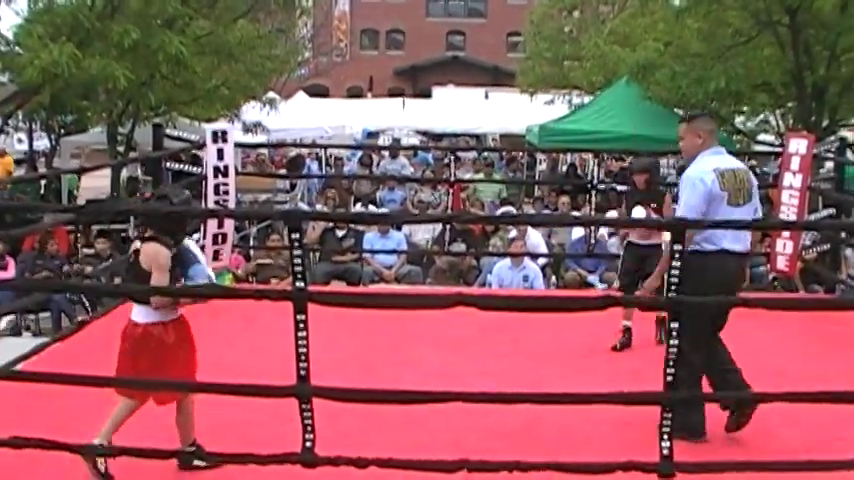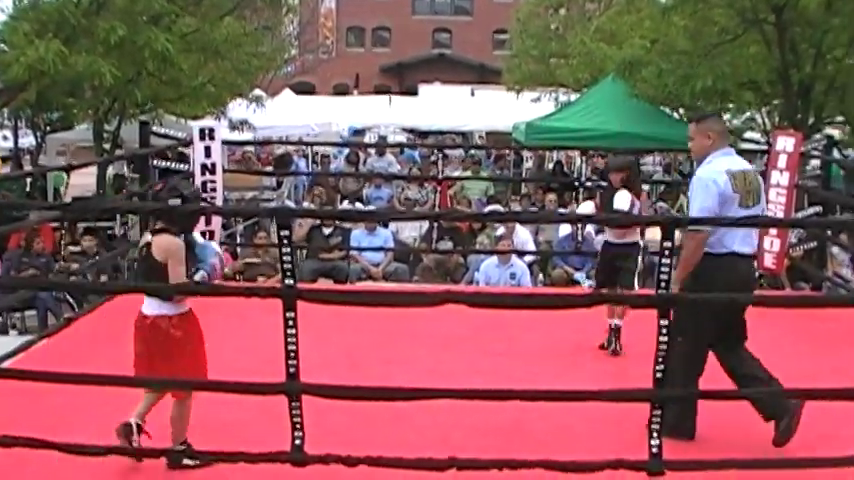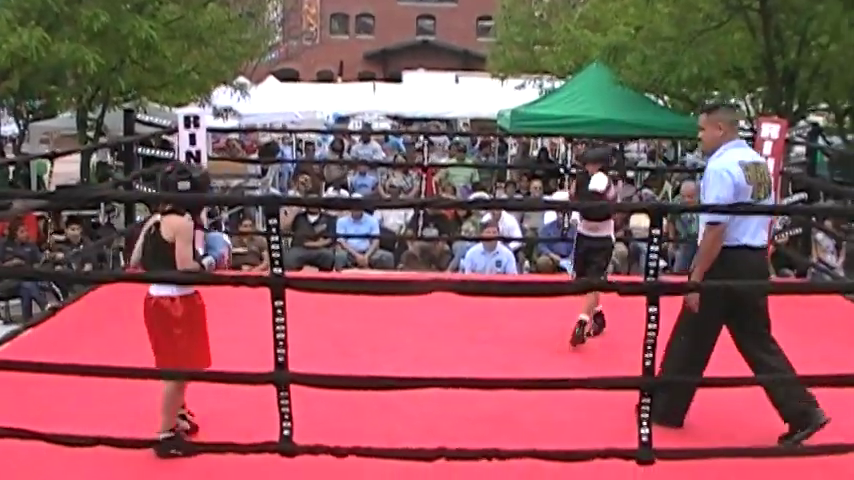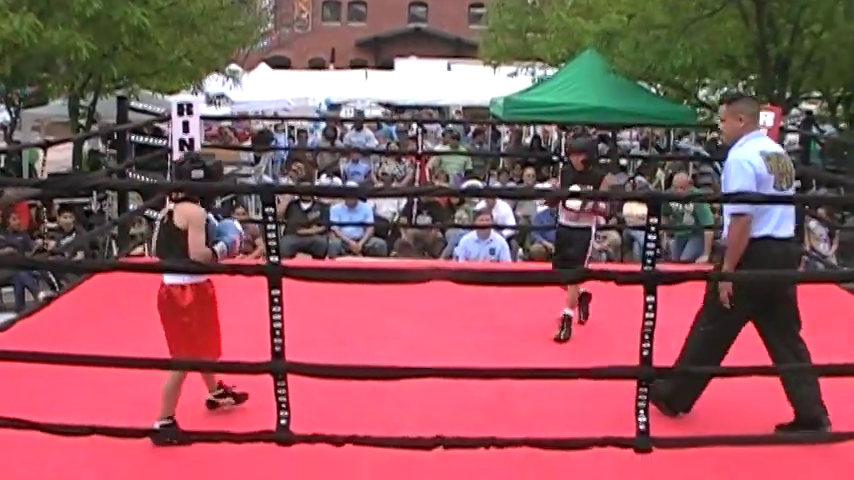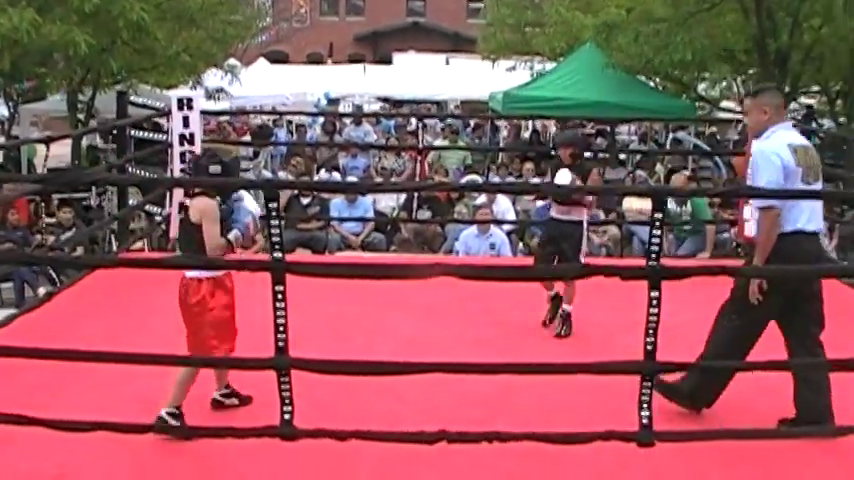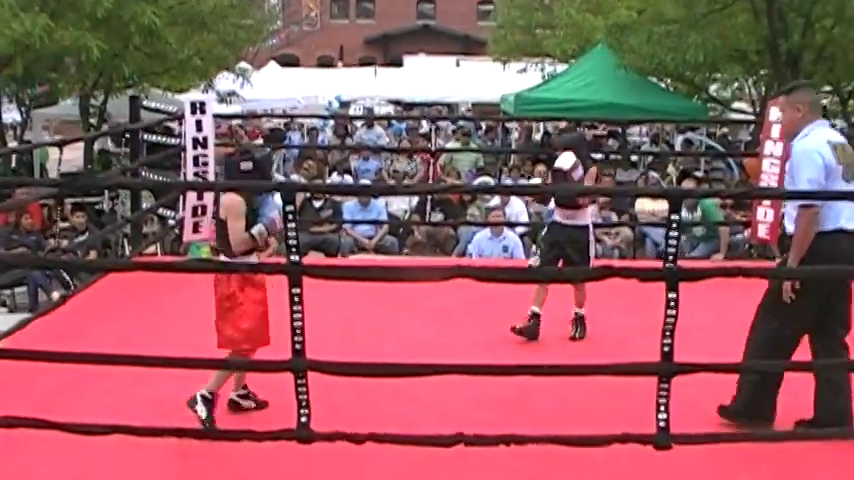
dt=0.1s
person 1, frame 1
left shoulder: (697, 174)
right shoulder: (743, 172)
left elbow: (683, 233)
right elbow: (752, 224)
left wrist: (657, 275)
left hip: (702, 265)
right hip: (733, 265)
left knee: (686, 342)
right knee: (706, 337)
left ankle: (687, 421)
right ankle: (738, 397)
person 1, frame 2
left shoulder: (708, 174)
right shoulder: (751, 173)
left elbow: (697, 236)
right elbow: (757, 226)
left wrist: (677, 281)
left hip: (714, 269)
right hip: (743, 268)
left knee: (686, 345)
right knee: (730, 345)
left ankle: (677, 420)
right ankle: (780, 405)
person 1, frame 3
left shoulder: (721, 166)
right shoulder: (760, 164)
left elbow: (715, 229)
right elbow: (763, 218)
left wrist: (696, 277)
left hip: (729, 262)
right hip: (758, 261)
left knee: (691, 337)
right knee: (757, 340)
left ankle: (667, 408)
right ankle: (803, 411)
person 1, frame 4
left shoulder: (742, 157)
right shoulder: (780, 154)
left elbow: (741, 221)
left wrist: (727, 271)
left hip: (755, 255)
right hip: (785, 253)
left knee: (712, 329)
right knee: (784, 335)
left ankle: (673, 395)
right ankle: (811, 415)
person 1, frame 5
left shoulder: (767, 149)
right shoulder: (806, 147)
left elbow: (770, 213)
left wrist: (757, 265)
left hip: (782, 249)
right hip: (810, 247)
left knee: (737, 323)
right knee: (803, 333)
left ankle: (695, 392)
right ankle: (815, 412)
person 1, frame 6
left shoulder: (807, 146)
left elbow: (809, 211)
left wrist: (792, 263)
left hip: (817, 248)
left knee: (773, 326)
left ankle: (751, 409)
person 2, frame 1
left shoulder: (143, 244)
right shoulder: (160, 251)
right elbow: (159, 300)
left wrist: (183, 268)
right wrist: (191, 288)
left hip: (138, 326)
right hip: (163, 329)
left knee: (136, 394)
right knee: (183, 390)
left ankle: (101, 447)
right ankle: (189, 451)
person 2, frame 2
left shoulder: (150, 237)
right shoulder: (174, 242)
left elbow: (148, 279)
right elbow: (179, 290)
right wrist: (204, 274)
left hip: (149, 318)
right hip: (171, 322)
left knee: (161, 382)
right knee: (185, 387)
left ankle: (134, 423)
right ankle: (178, 449)
person 2, frame 3
left shoulder: (154, 220)
right shoulder: (182, 223)
left elbow: (135, 262)
right elbow: (186, 269)
right wrist: (209, 260)
left hip: (157, 299)
right hip: (177, 303)
left knee: (180, 363)
right knee: (179, 369)
left ankle: (177, 414)
right ankle: (167, 436)
person 2, frame 4
left shoulder: (170, 209)
right shoulder: (194, 211)
left elbow: (157, 251)
right elbow: (198, 257)
right wrist: (223, 247)
left hip: (172, 288)
right hip: (189, 291)
left knee: (199, 350)
right knee: (186, 358)
left ankle: (217, 393)
right ankle: (163, 423)
person 2, frame 5
left shoulder: (194, 202)
right shoulder: (208, 205)
right elbow: (214, 249)
left wrist: (234, 232)
right wrist: (238, 231)
left hip: (210, 282)
right hip: (205, 285)
left knee: (221, 341)
right knee: (204, 350)
left ankle: (224, 391)
right ankle: (170, 414)
person 2, frame 6
left shoulder: (235, 199)
right shoulder: (235, 200)
right elbow: (238, 245)
left wrist: (265, 238)
right wrist: (265, 226)
left hip: (245, 277)
right hip: (236, 280)
left knee: (252, 338)
right knee: (244, 343)
left ankle: (240, 393)
right ankle: (205, 396)
person 3, frame 1
left shoulder: (662, 196)
right shoulder: (630, 195)
left wrist: (654, 221)
right wrist: (620, 229)
left hip: (654, 248)
right hip: (632, 246)
right knee: (626, 291)
left ankle: (660, 319)
right ankle: (626, 332)
person 3, frame 2
left shoulder: (637, 193)
right shoulder: (605, 192)
left wrist: (634, 212)
left hip: (631, 247)
right hip: (609, 245)
left knee: (625, 290)
right knee: (607, 290)
left ankle: (617, 330)
right ankle: (612, 328)
person 3, frame 3
left shoulder: (613, 185)
right shoulder: (579, 182)
left wrist: (609, 196)
left hip: (603, 240)
right hip: (582, 237)
left ankle: (582, 326)
right ankle: (598, 317)
person 3, frame 4
left shoulder: (599, 177)
right shoulder: (565, 172)
left elbow: (603, 210)
left wrist: (589, 204)
left hip: (584, 230)
right hip: (563, 227)
left ankle: (566, 320)
right ankle: (583, 295)
person 3, frame 5
left shoulder: (589, 170)
right shoulder: (556, 167)
left elbow: (590, 201)
left wrist: (576, 189)
left hip: (576, 224)
right hip: (554, 221)
right knee: (541, 266)
left ankle: (566, 315)
right ankle: (554, 297)
person 3, frame 6
left shoulder: (589, 170)
right shoulder: (557, 170)
left elbow: (584, 200)
left wrist: (576, 176)
left hip: (580, 229)
right hip: (557, 225)
left knee: (578, 279)
left ankle: (579, 319)
right ankle: (533, 322)
